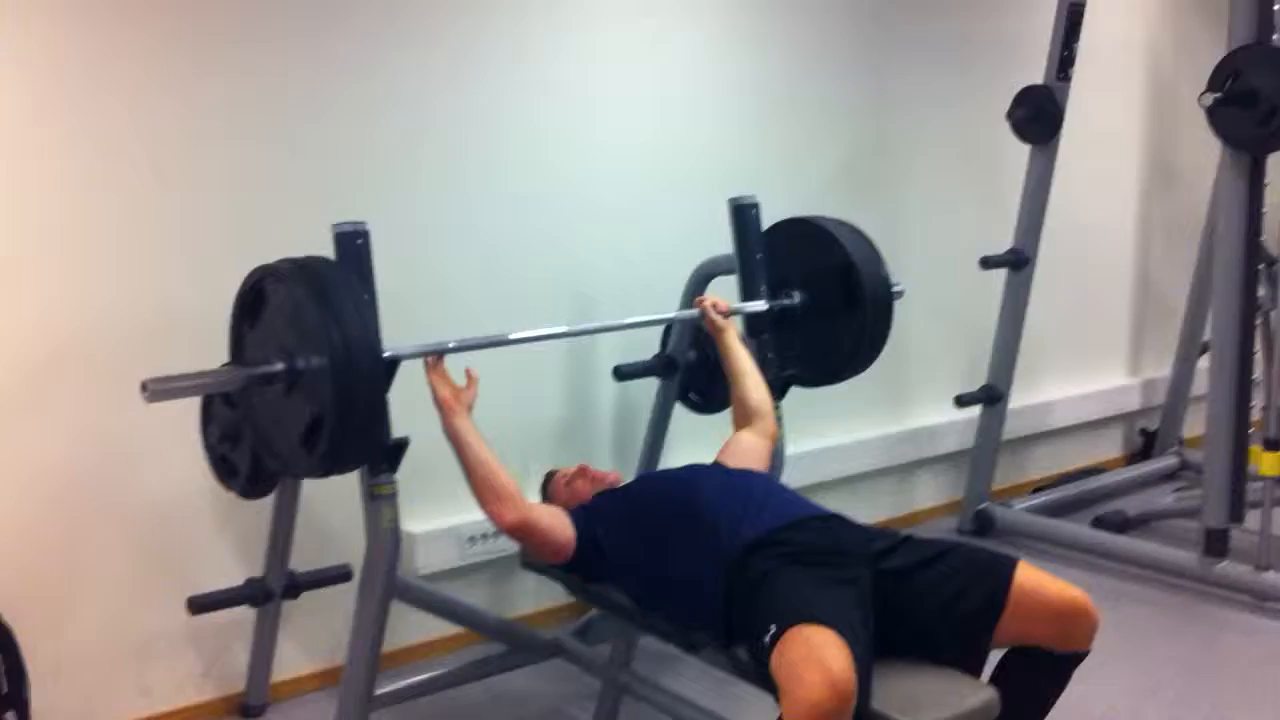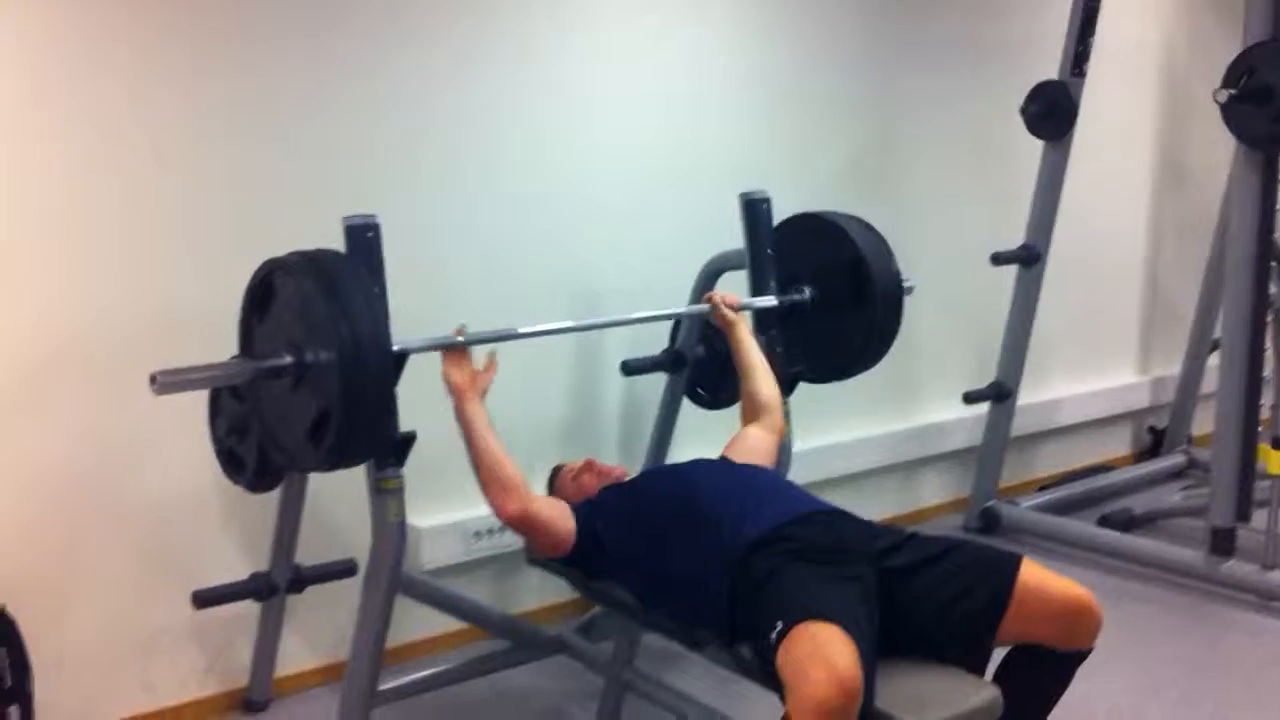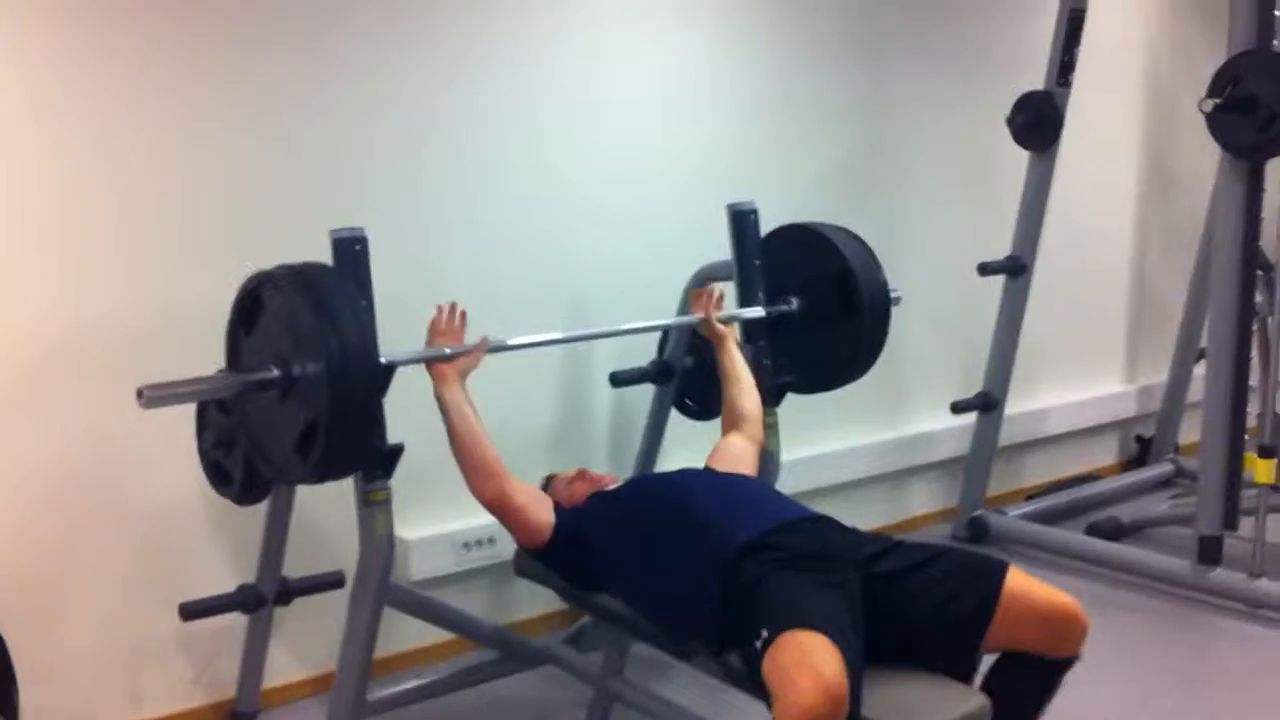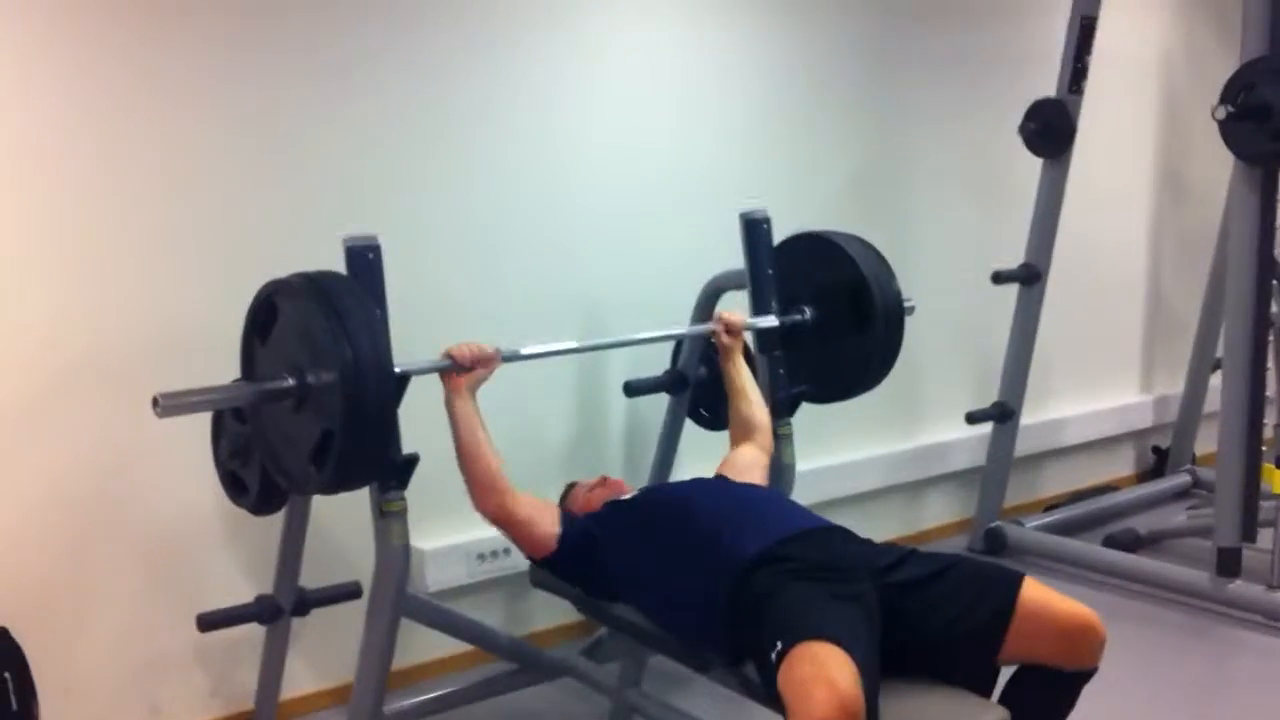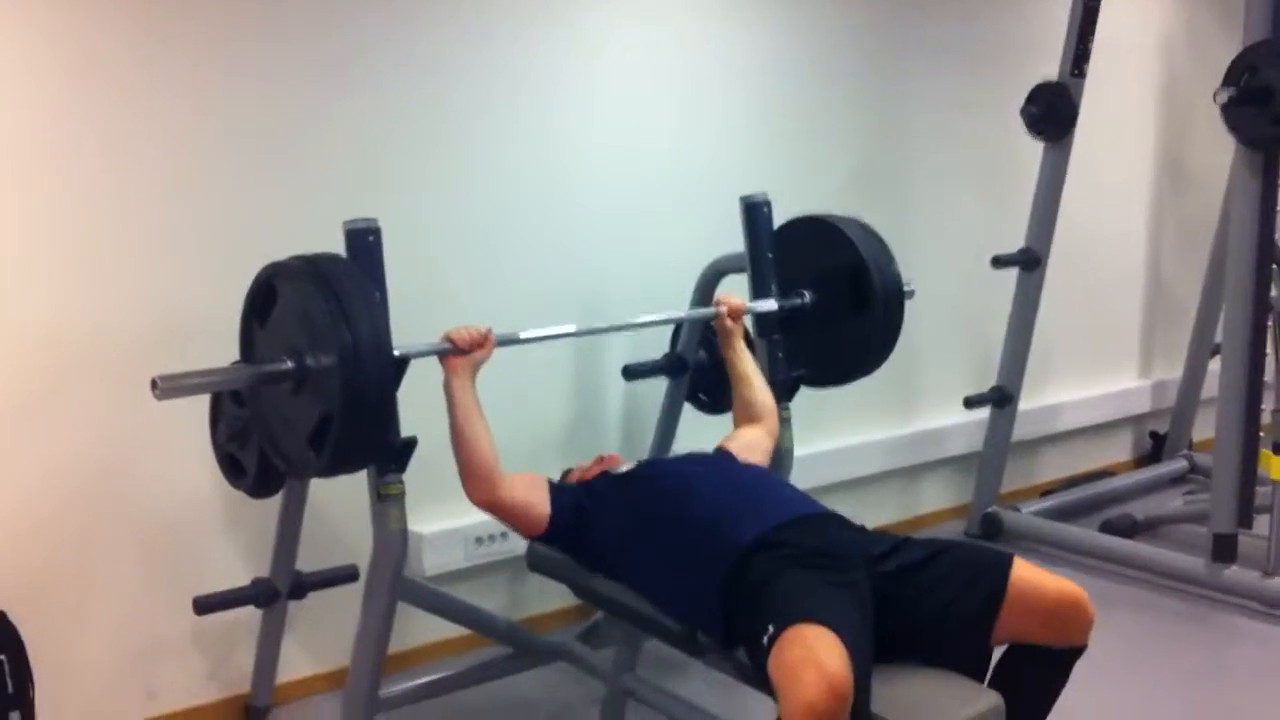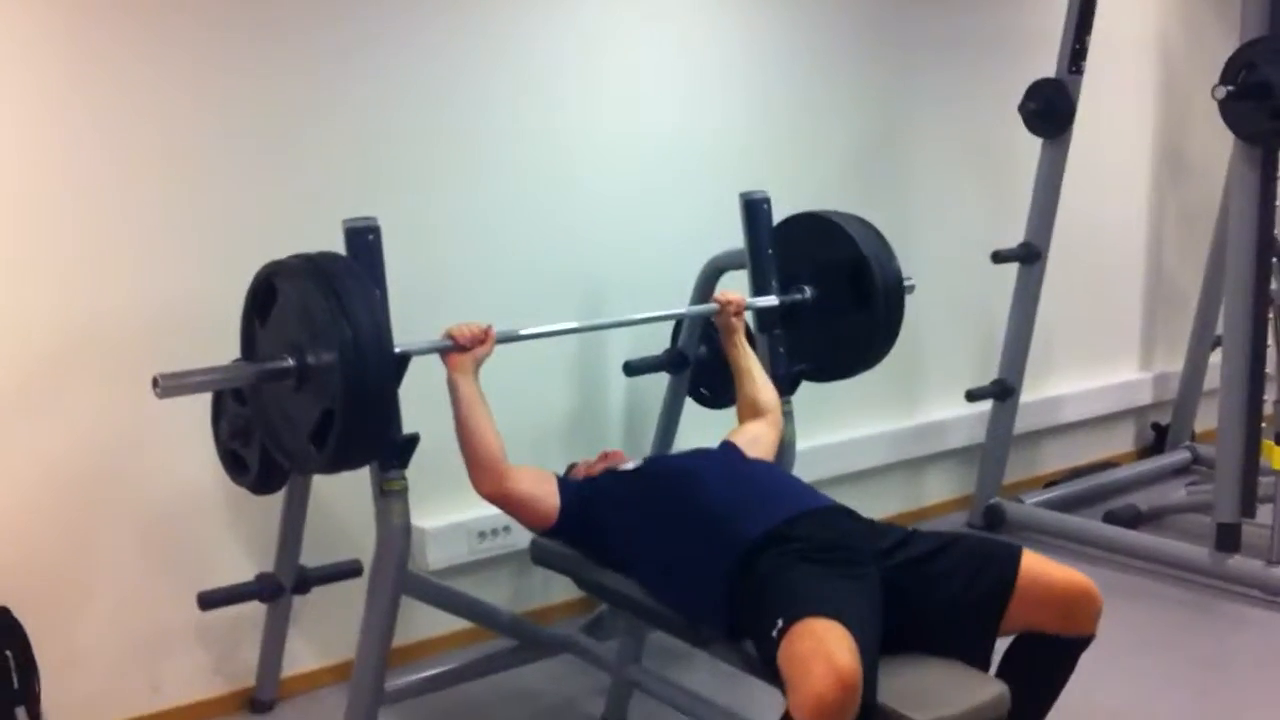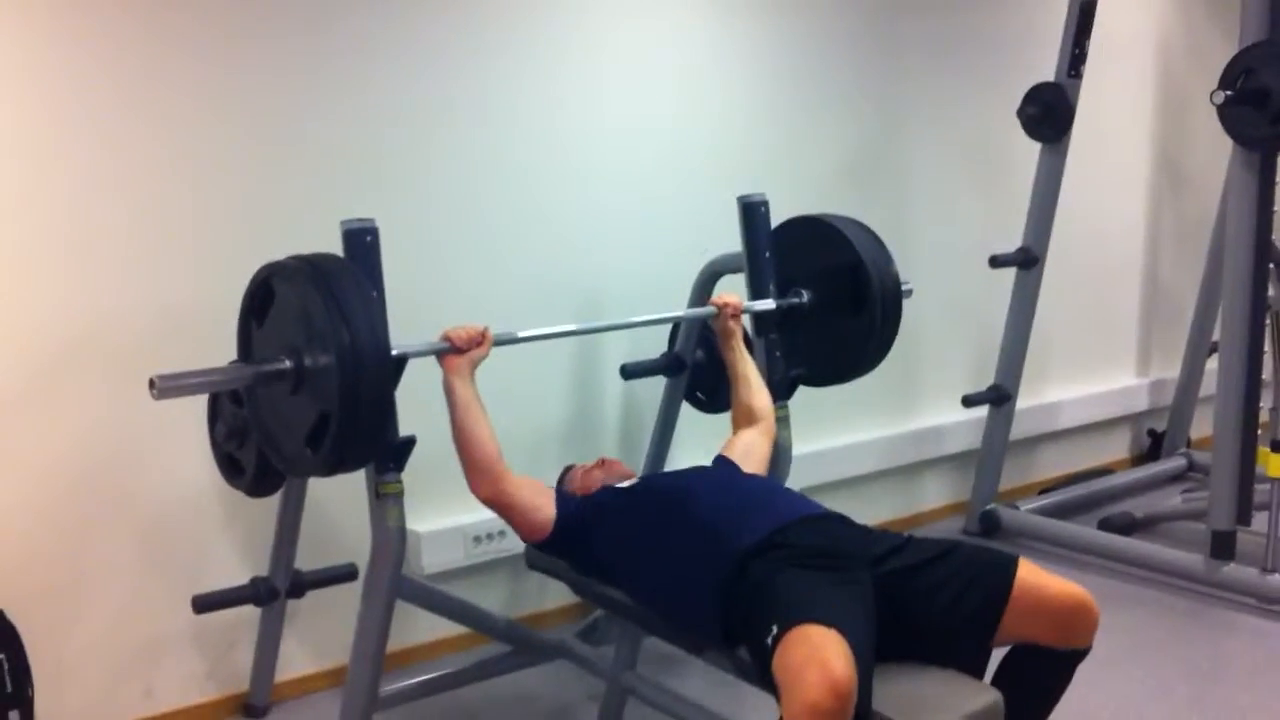
dt=0.2s
person 1, frame 1
left shoulder: (701, 483)
right shoulder: (591, 530)
left elbow: (759, 427)
right elbow: (513, 513)
left wrist: (725, 337)
right wrist: (456, 415)
left hip: (849, 543)
right hip: (767, 573)
left knee: (1070, 617)
person 1, frame 2
left shoulder: (704, 481)
right shoulder: (594, 528)
left elbow: (767, 422)
right elbow: (516, 506)
left wrist: (736, 331)
right wrist: (468, 402)
left hip: (855, 540)
right hip: (771, 568)
left knee: (1074, 615)
person 1, frame 3
left shoulder: (686, 486)
right shoulder: (579, 531)
left elbow: (746, 432)
right elbow: (496, 489)
left wrist: (723, 341)
right wrist: (450, 382)
left hip: (841, 548)
right hip: (759, 576)
left knee: (1061, 624)
person 1, frame 4
left shoulder: (708, 494)
right shoulder: (590, 540)
left elbow: (755, 440)
right elbow: (499, 501)
left wrist: (730, 355)
right wrist: (461, 395)
left hip: (856, 558)
right hip: (770, 586)
left knee: (1078, 634)
person 1, frame 5
left shoulder: (708, 471)
right shoulder: (584, 511)
left elbow: (761, 424)
right elbow: (489, 487)
left wrist: (732, 341)
right wrist: (460, 377)
left hip: (851, 545)
right hip: (767, 573)
left knee: (1066, 611)
person 1, frame 6
left shoulder: (714, 465)
right shoulder: (590, 504)
left elbow: (766, 420)
right elbow: (497, 481)
left wrist: (732, 337)
right wrist: (462, 372)
left hip: (854, 536)
right hip: (773, 566)
left knee: (1074, 601)
person 1, frame 7
left shoulder: (710, 479)
right shoulder: (585, 520)
left elbow: (758, 426)
right elbow: (492, 483)
left wrist: (731, 340)
right wrist: (459, 374)
left hip: (852, 545)
right hip: (766, 575)
left knee: (1071, 614)
